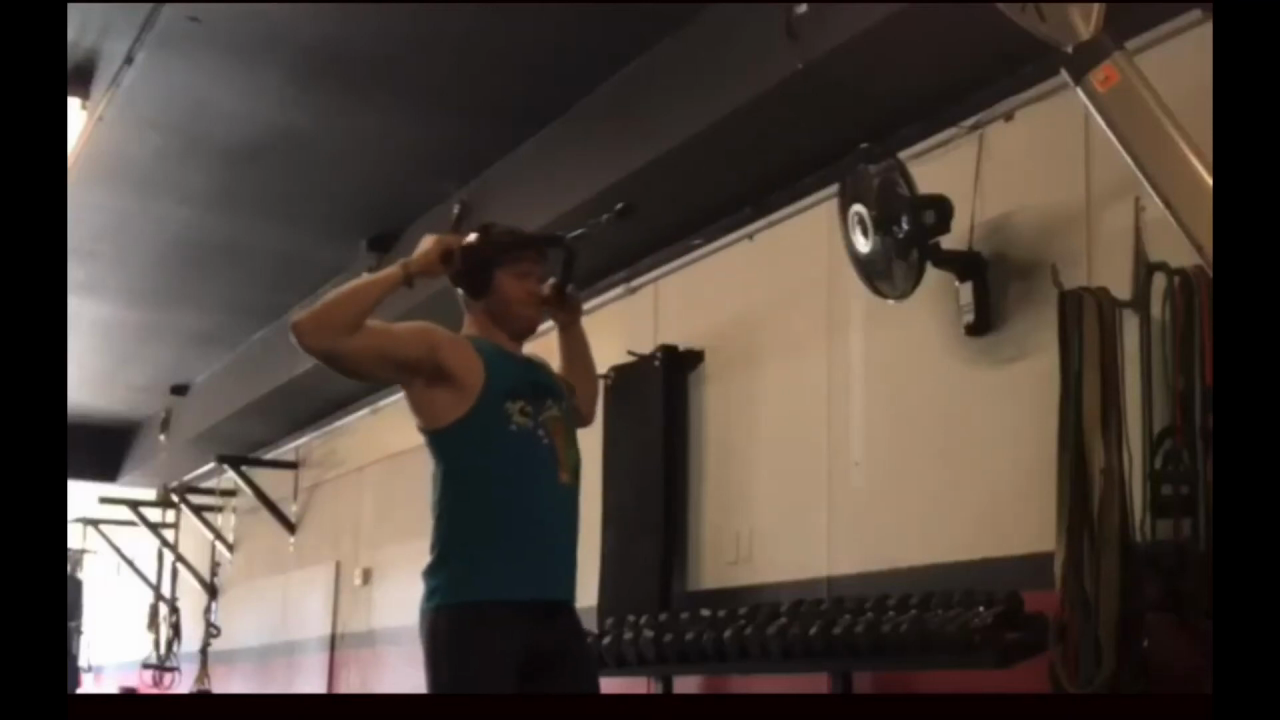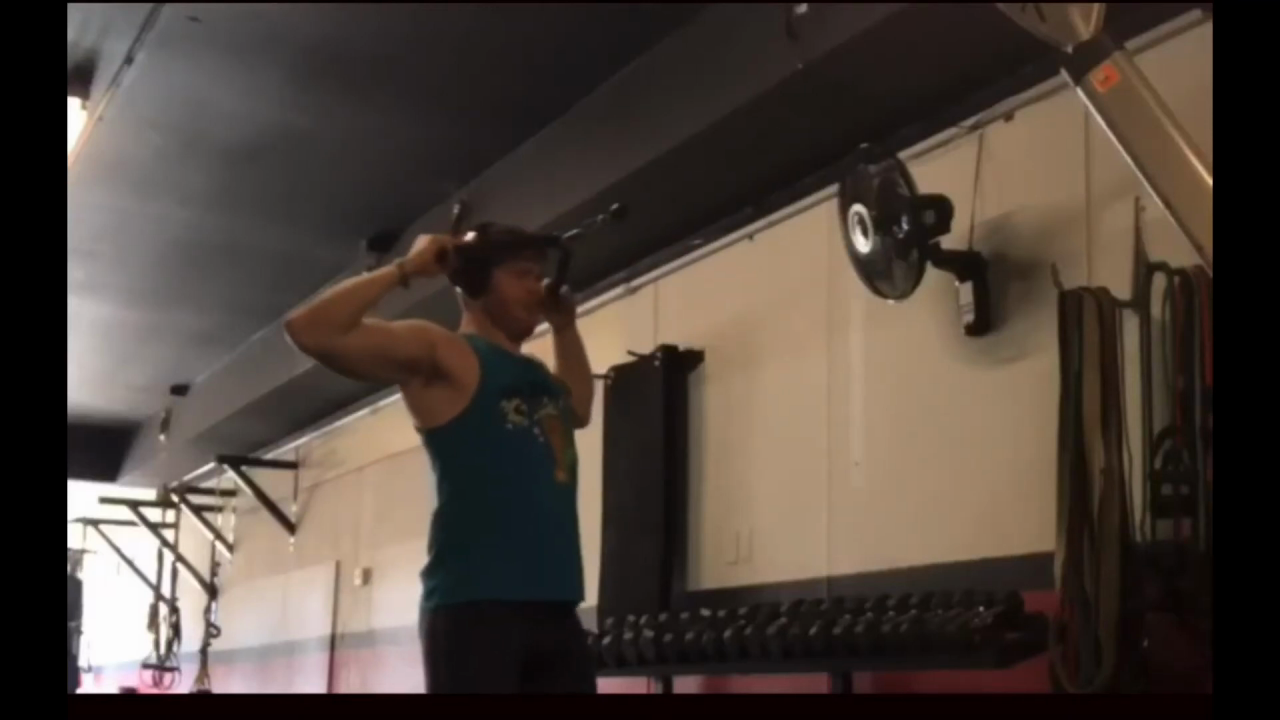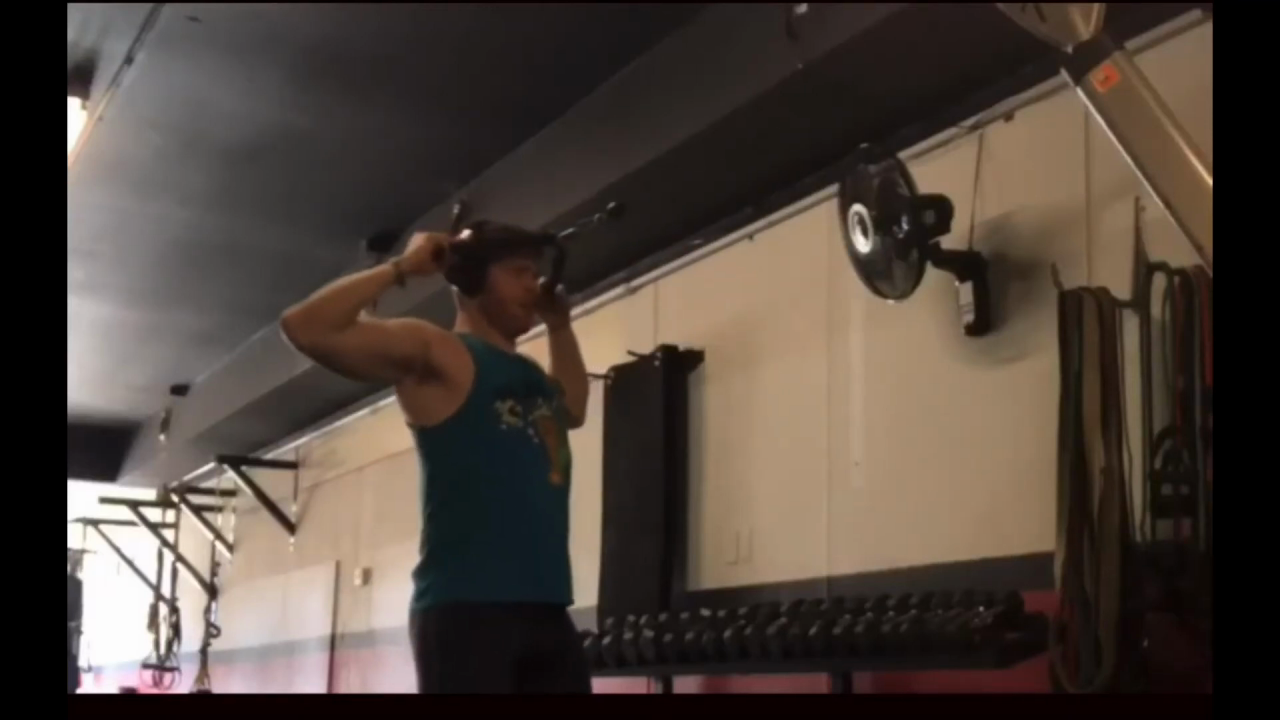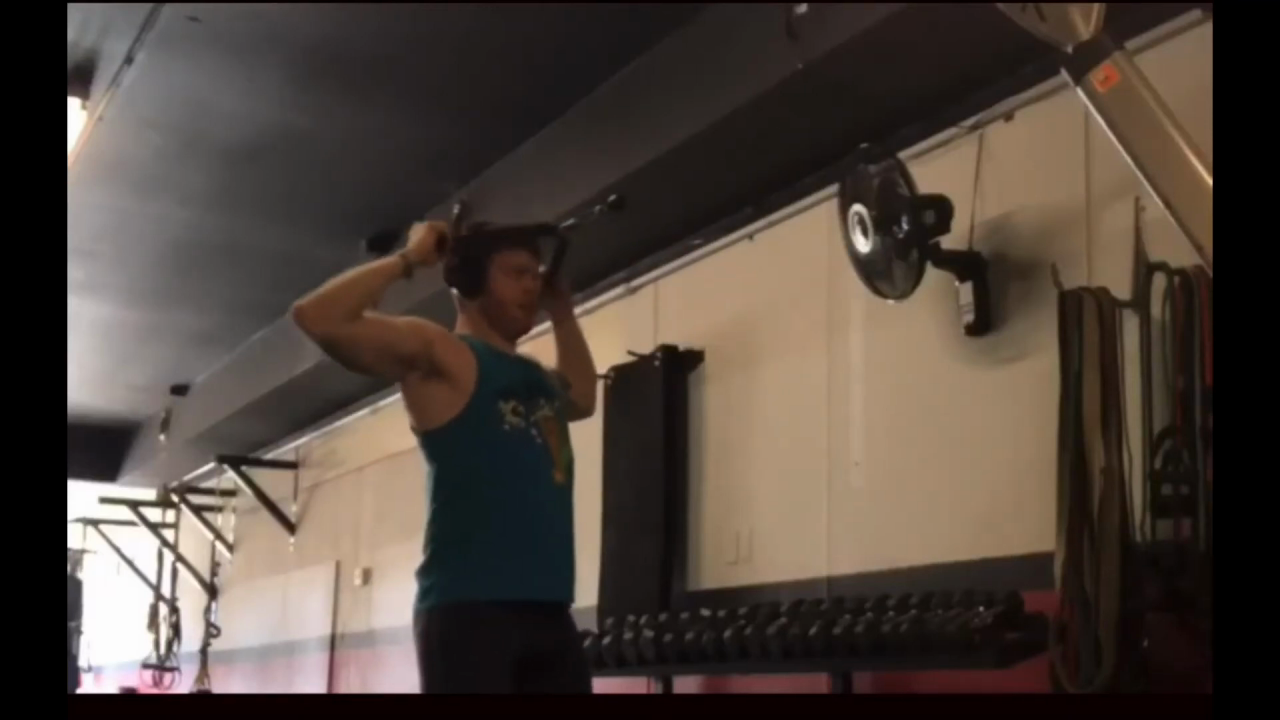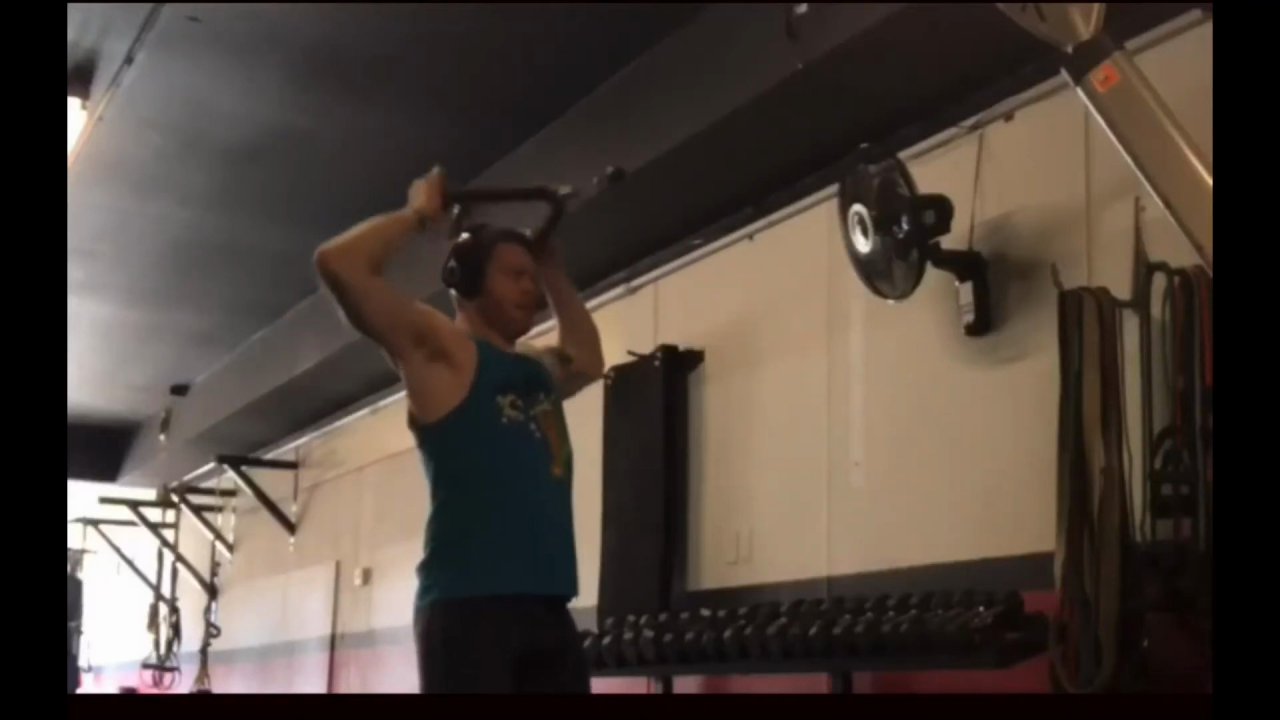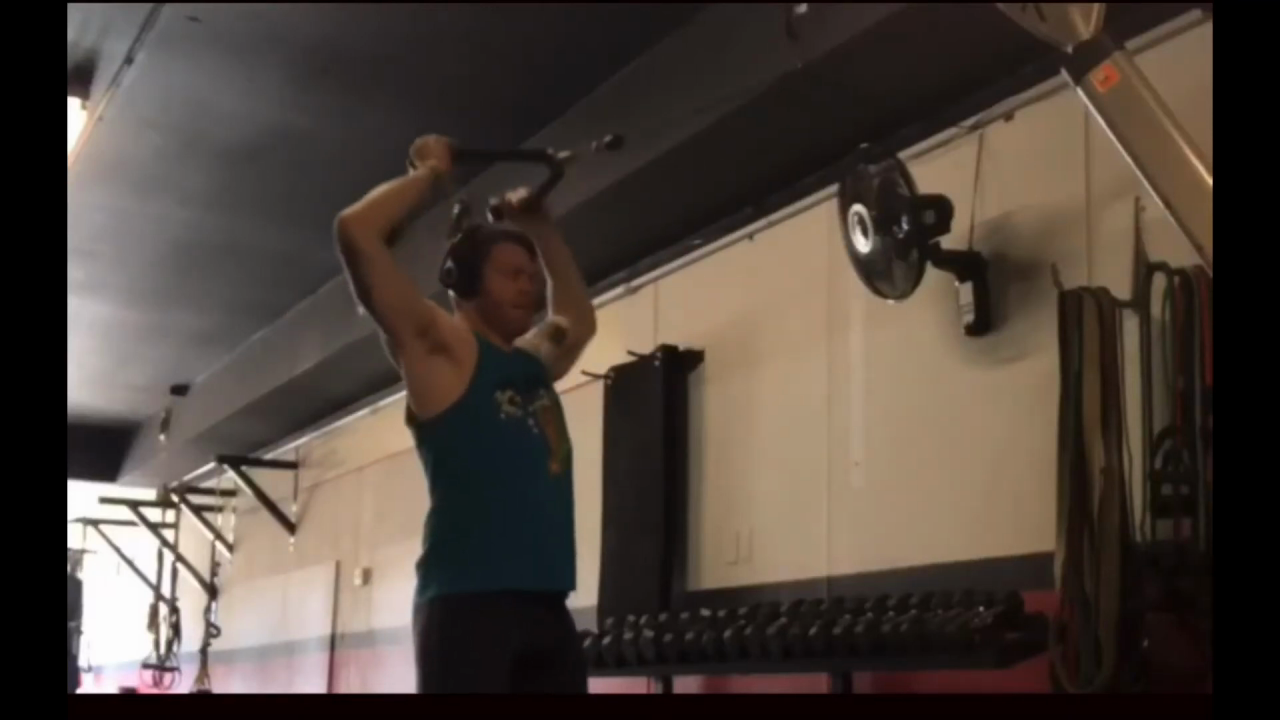
dt=0.2s
person 1, frame 1
left shoulder: (539, 376)
right shoulder: (443, 355)
left elbow: (583, 407)
right elbow: (316, 332)
left wrist: (570, 323)
right wrist: (412, 268)
left hip: (551, 607)
right hip: (475, 605)
person 1, frame 2
left shoulder: (535, 375)
right shoulder: (440, 354)
left elbow: (579, 408)
right elbow: (310, 329)
left wrist: (564, 324)
right wrist: (407, 268)
left hip: (553, 608)
right hip: (474, 606)
person 1, frame 3
left shoulder: (529, 374)
right shoulder: (434, 352)
left elbow: (573, 407)
right elbow: (305, 327)
left wrist: (558, 323)
right wrist: (404, 266)
left hip: (544, 610)
right hip: (465, 607)
person 1, frame 4
left shoulder: (534, 376)
right shoulder: (436, 355)
left elbow: (583, 394)
right elbow: (317, 317)
left wrist: (560, 310)
right wrist: (410, 259)
left hip: (546, 609)
right hip: (468, 606)
person 1, frame 5
left shoulder: (536, 370)
right shoulder: (437, 349)
left elbow: (589, 357)
right elbow: (339, 263)
left wrist: (550, 269)
right wrist: (419, 214)
left hip: (546, 606)
right hip: (467, 603)
person 1, frame 6
left shoulder: (534, 360)
right shoulder: (436, 345)
left elbow: (580, 317)
right elbow: (356, 231)
left wrist: (539, 227)
right wrist: (428, 175)
left hip: (544, 604)
right hip: (467, 601)
